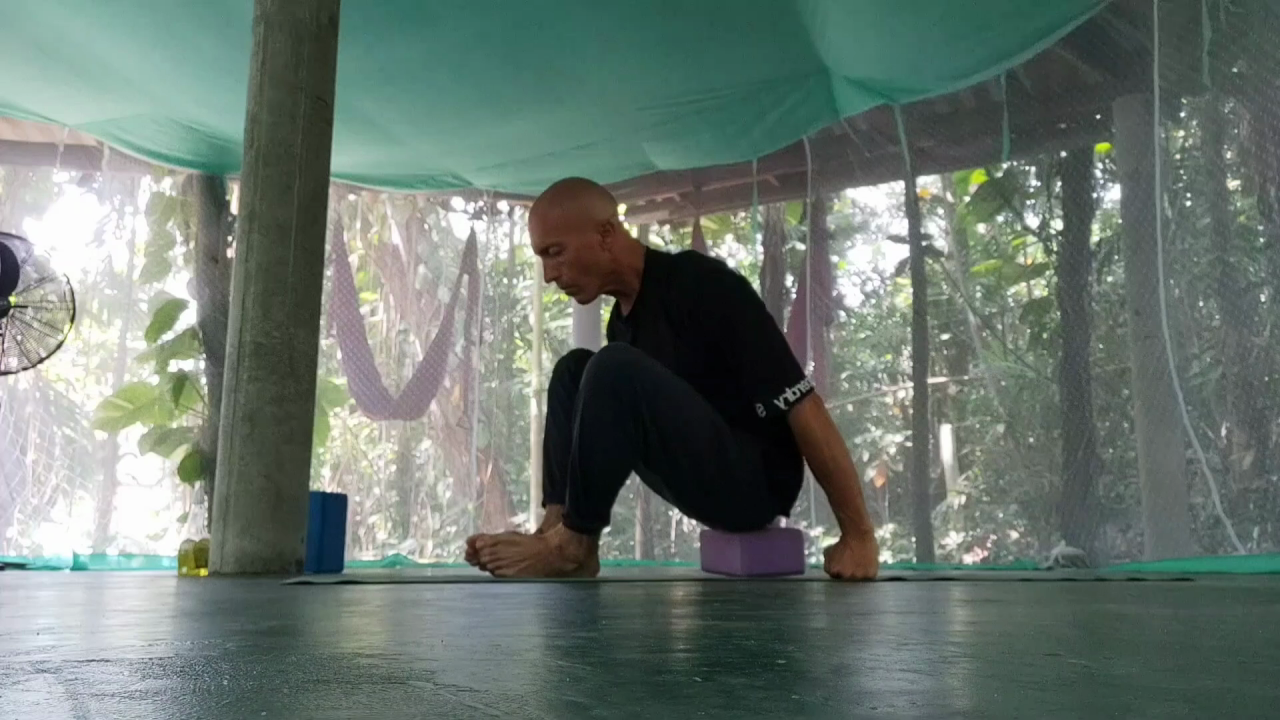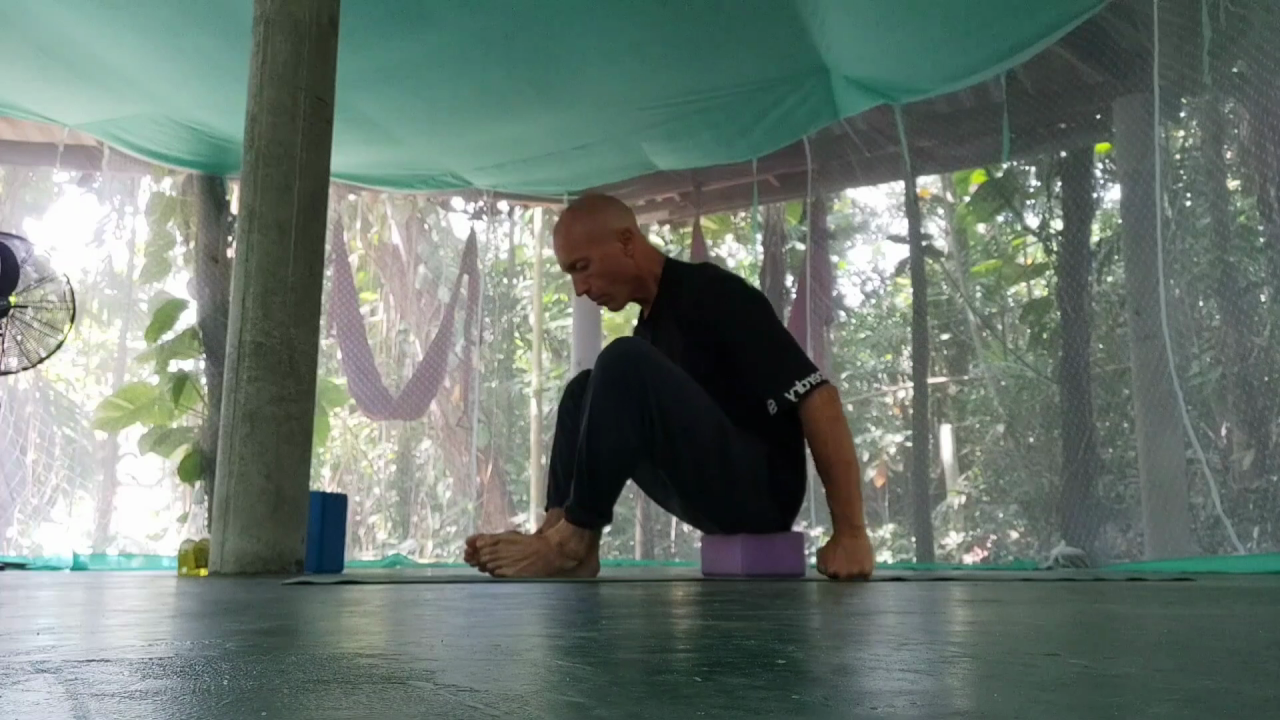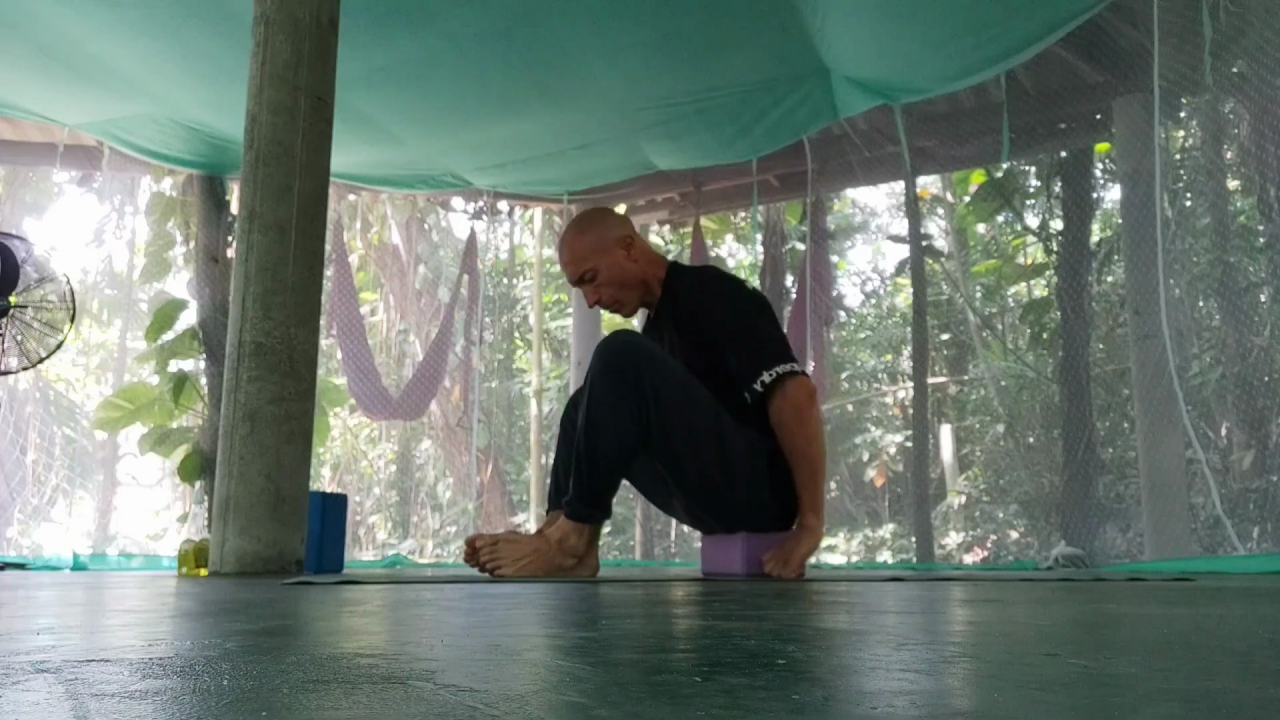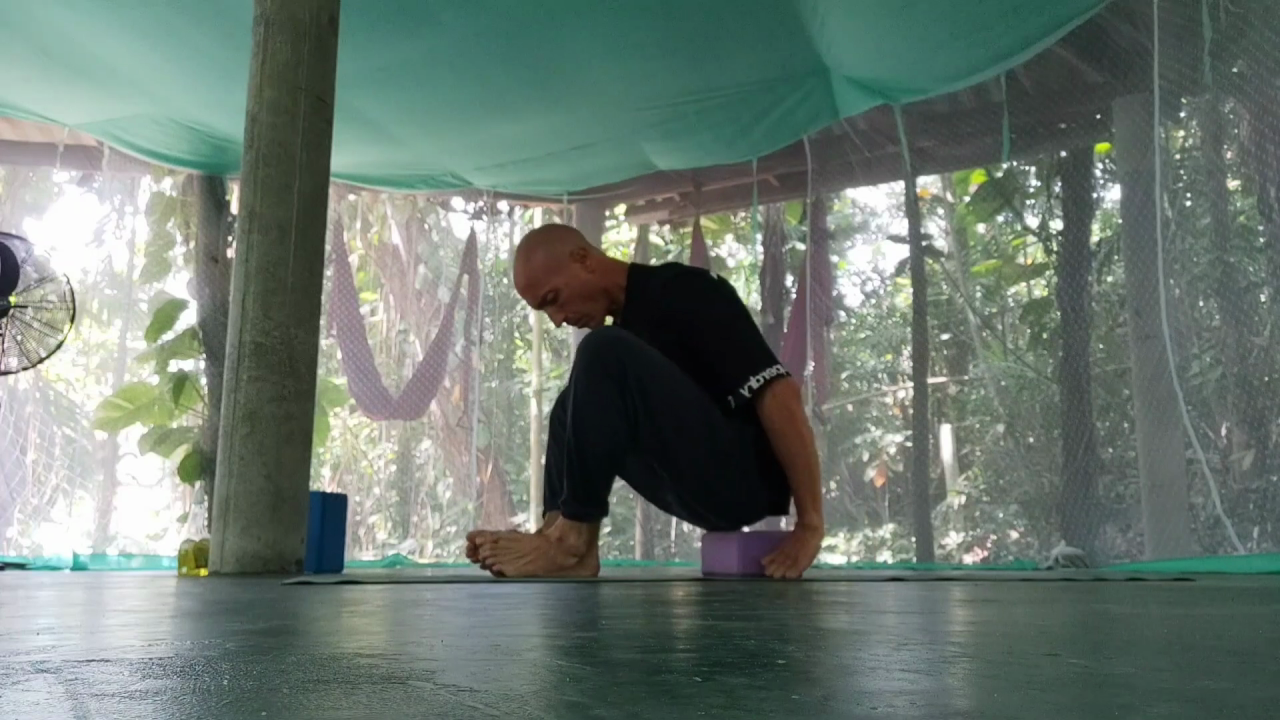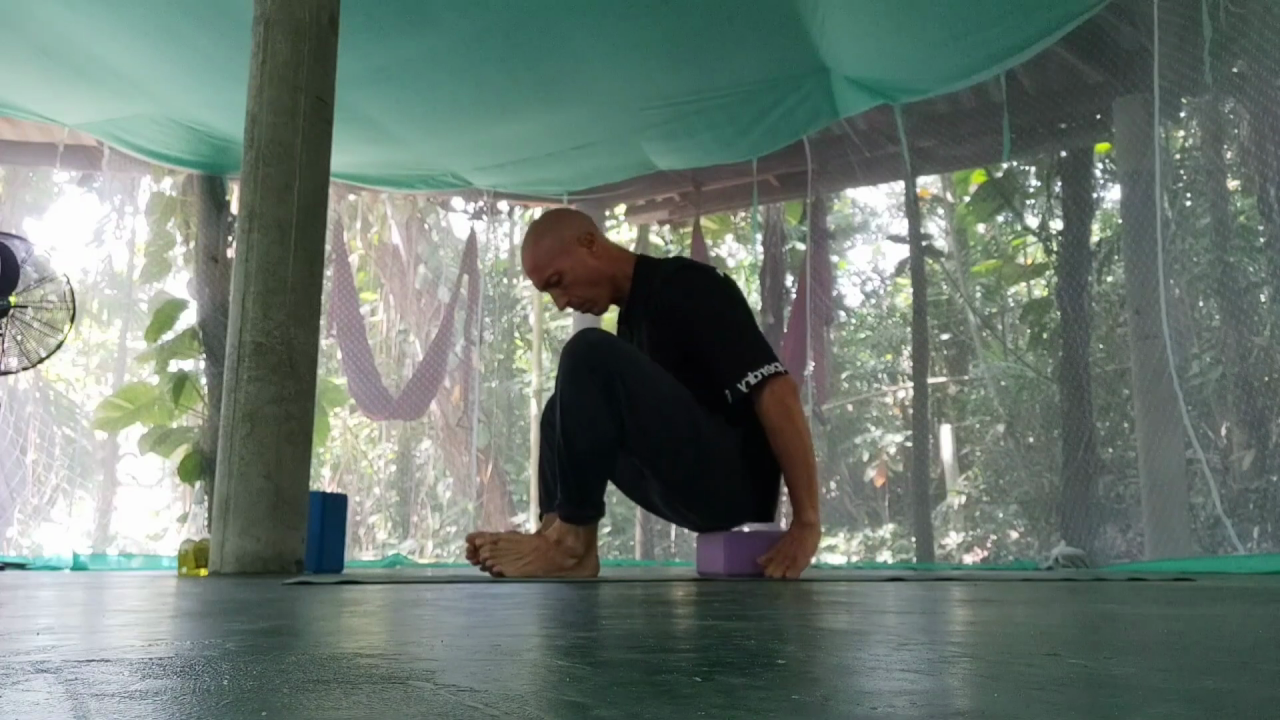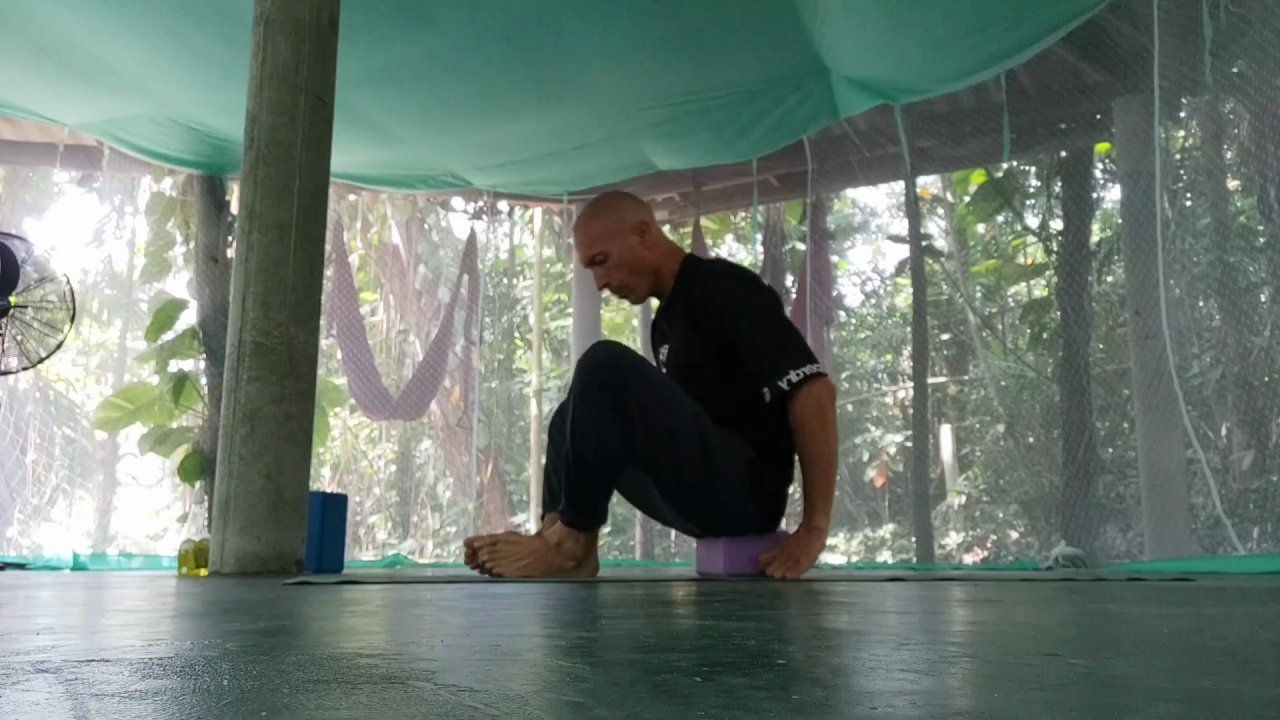
dt=0.4s
person 1, frame 1
left shoulder: (701, 288)
right shoulder: (621, 321)
left elbow: (800, 405)
left wrist: (858, 535)
left hip: (755, 484)
right hip: (703, 479)
left knee: (615, 370)
right knee: (574, 372)
left ankle: (574, 543)
right ankle: (560, 528)
person 1, frame 2
left shoulder: (712, 295)
right shoulder: (648, 324)
left elbow: (814, 397)
left wrist: (850, 531)
left hip: (758, 491)
right hip: (706, 490)
left knee: (625, 363)
right knee: (586, 389)
left ankle: (574, 540)
right ankle: (561, 529)
person 1, frame 3
left shoulder: (711, 295)
right shoulder: (657, 326)
left elbow: (795, 391)
left wrist: (809, 524)
left hip: (758, 490)
right hip: (707, 491)
left knee: (621, 356)
right knee: (592, 402)
left ankle: (574, 538)
right ankle: (560, 529)
person 1, frame 4
left shoulder: (681, 293)
right shoulder: (628, 320)
left elbow: (778, 392)
left wrist: (810, 525)
left hip: (746, 481)
right hip: (701, 488)
left knee: (604, 354)
right knee: (577, 403)
left ankle: (573, 538)
right ankle: (558, 531)
person 1, frame 5
left shoulder: (684, 287)
right shoulder: (632, 319)
left elbow: (776, 389)
left wrist: (806, 523)
left hip: (734, 481)
right hip: (693, 488)
left knee: (589, 356)
right knee: (567, 409)
left ankle: (572, 538)
right ankle: (557, 530)
person 1, frame 6
left shoulder: (724, 289)
right shoulder: (666, 321)
left elbow: (812, 389)
left wrist: (814, 528)
left hip: (744, 491)
right hip: (699, 495)
left knee: (605, 367)
right knee: (576, 414)
left ankle: (572, 542)
right ankle: (555, 534)
